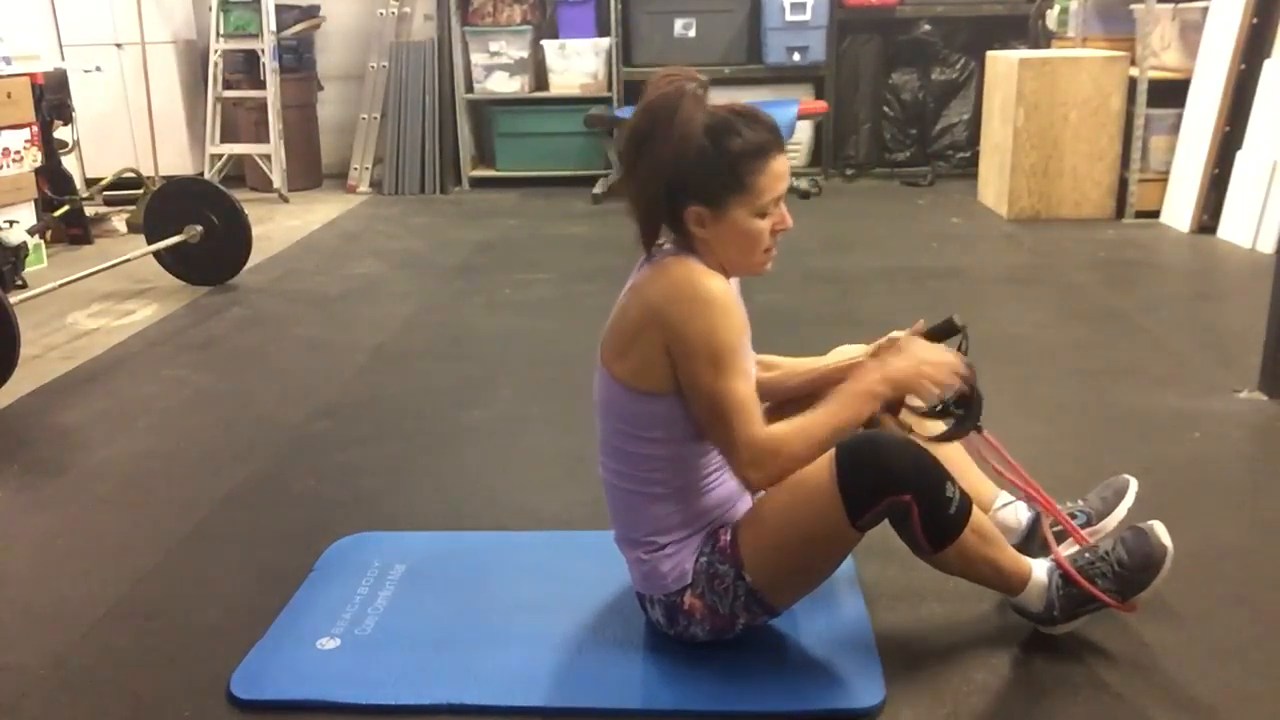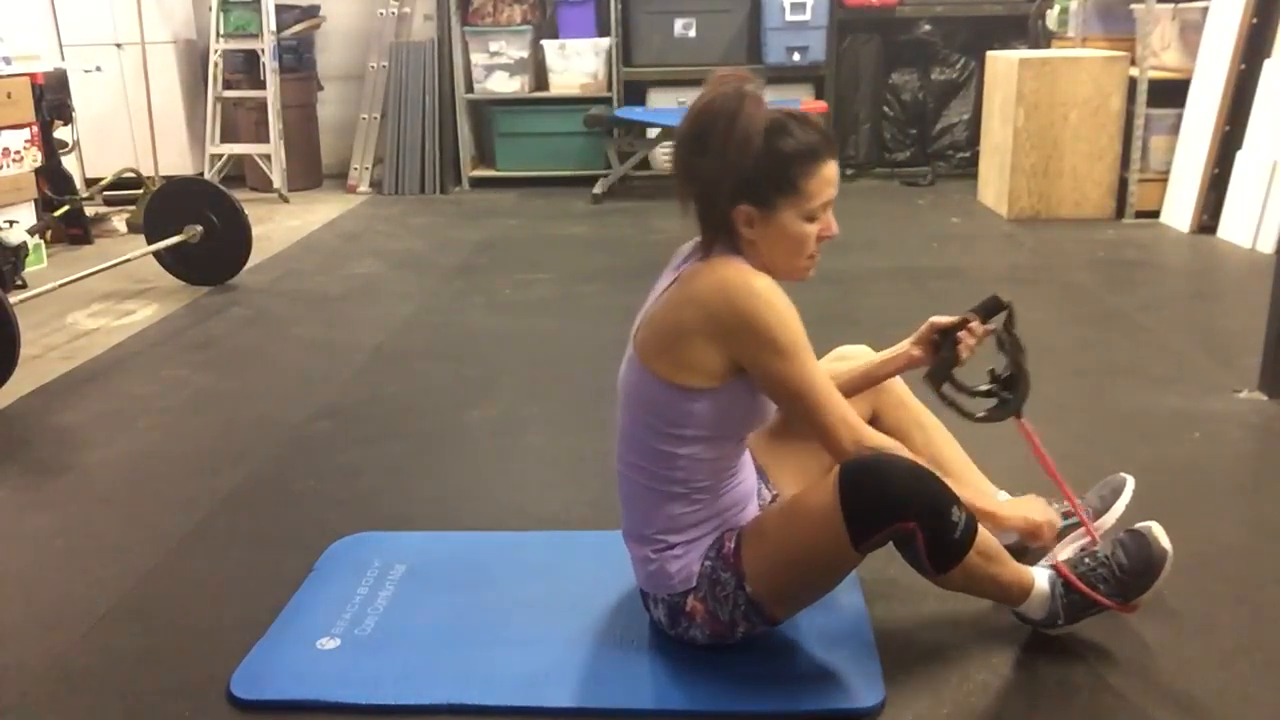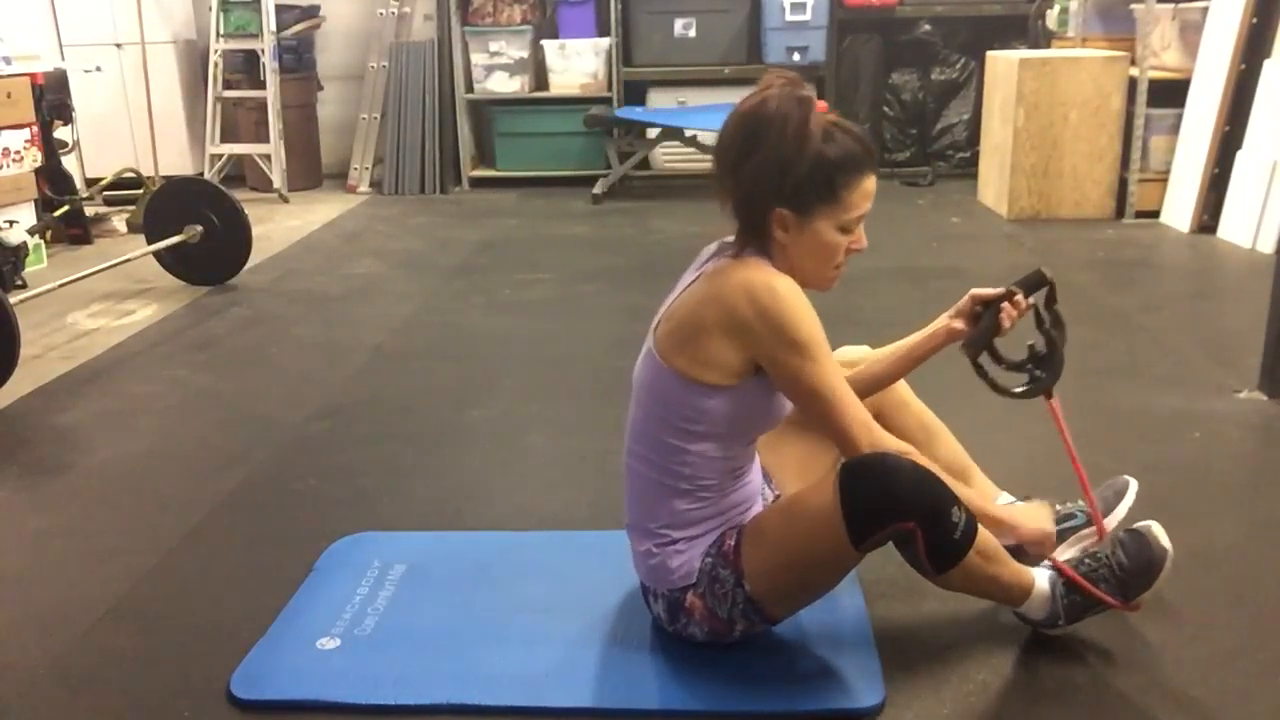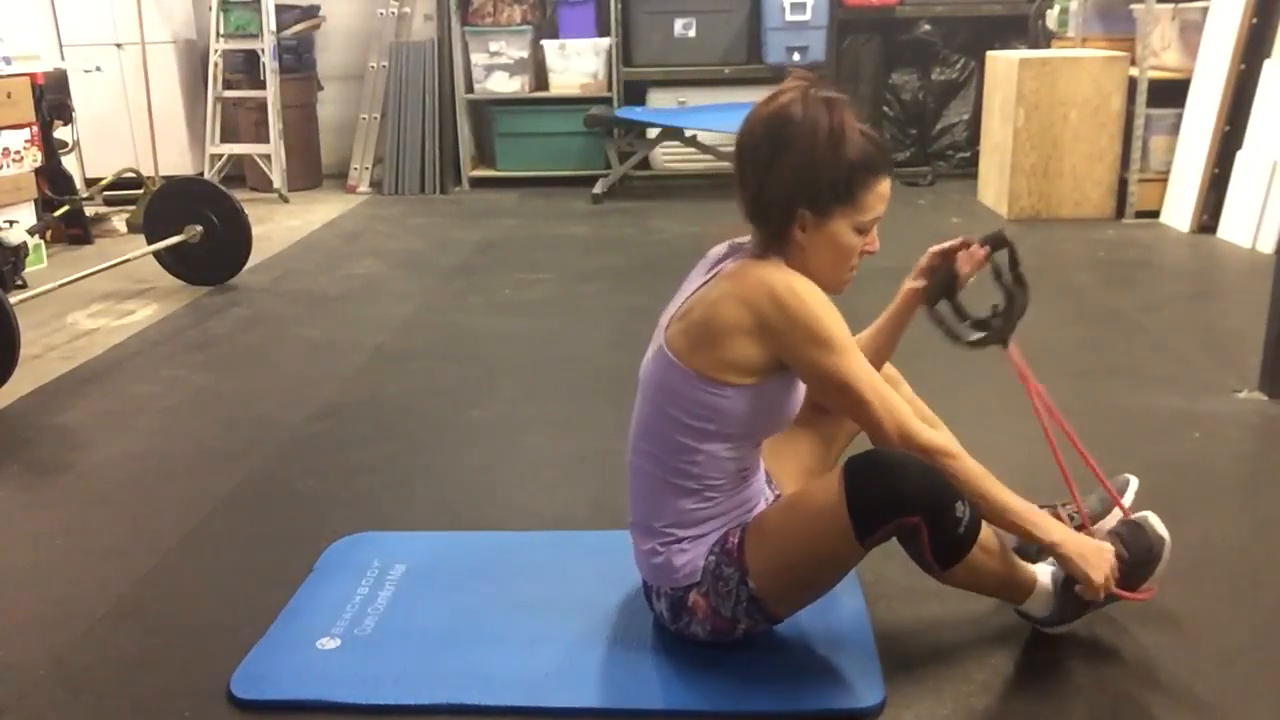
dt=0.3s
person 1, frame 1
left shoulder: (679, 266)
right shoulder: (692, 295)
left elbow: (752, 378)
right elbow: (759, 456)
left wrist: (870, 367)
right wrist: (876, 383)
left hip: (710, 522)
right hip: (695, 585)
left knee: (857, 370)
right knee: (884, 462)
left ankle: (1019, 526)
right ankle: (1043, 591)
person 1, frame 2
left shoulder: (712, 264)
right shoulder: (740, 294)
left elbow: (806, 395)
right elbow: (849, 444)
left wrist: (901, 357)
right wrist: (993, 510)
left hip: (719, 517)
right hip: (699, 588)
left knee: (856, 363)
right knee: (890, 487)
left ankle: (1023, 535)
right ankle: (1042, 597)
person 1, frame 3
left shoulder: (740, 263)
right shoulder: (761, 293)
left elbow: (835, 387)
right elbow: (865, 446)
left wrist: (946, 328)
right wrist: (985, 507)
left hip: (727, 514)
right hip: (699, 583)
left knee: (861, 378)
right knee: (891, 486)
left ankle: (1015, 530)
right ankle: (1041, 597)
person 1, frame 4
left shoulder: (742, 263)
right shoulder: (778, 294)
left elbow: (843, 381)
right elbow: (910, 441)
left wrist: (914, 292)
right wrist: (1054, 536)
left hip: (719, 525)
right hip: (702, 583)
left knee: (864, 384)
right knee: (896, 480)
left ankle: (1025, 533)
right ankle: (1041, 593)
